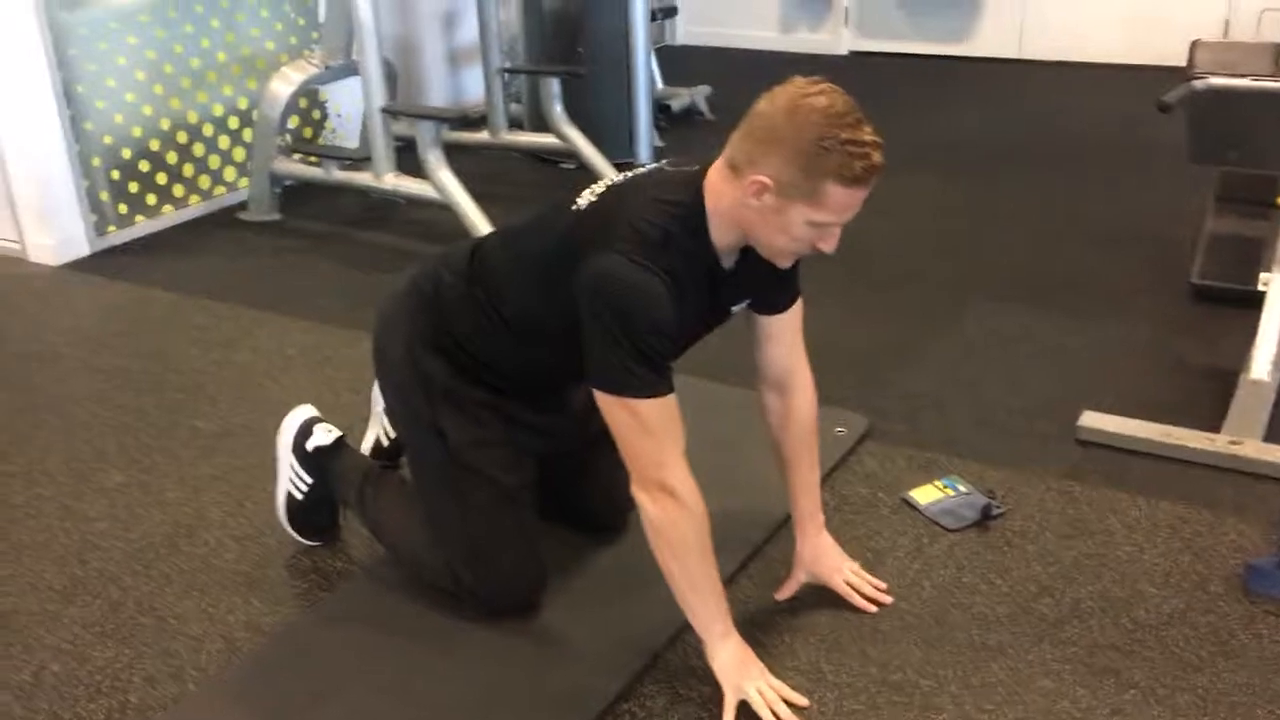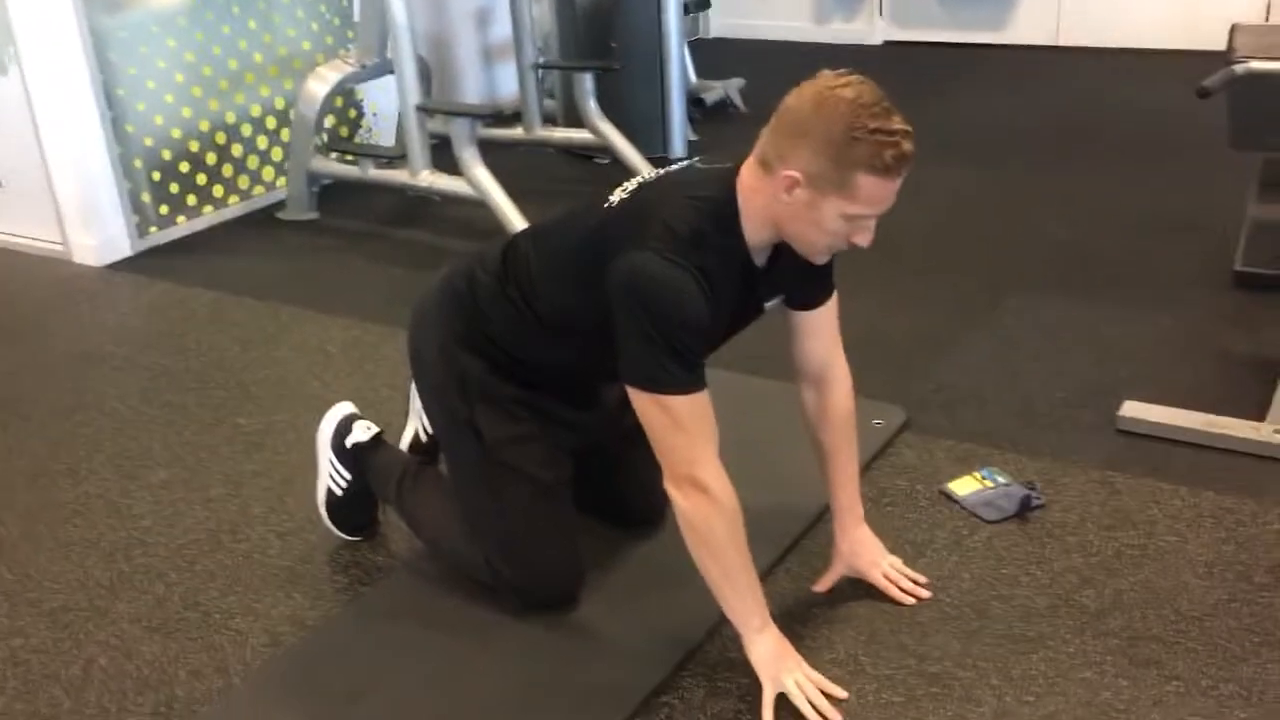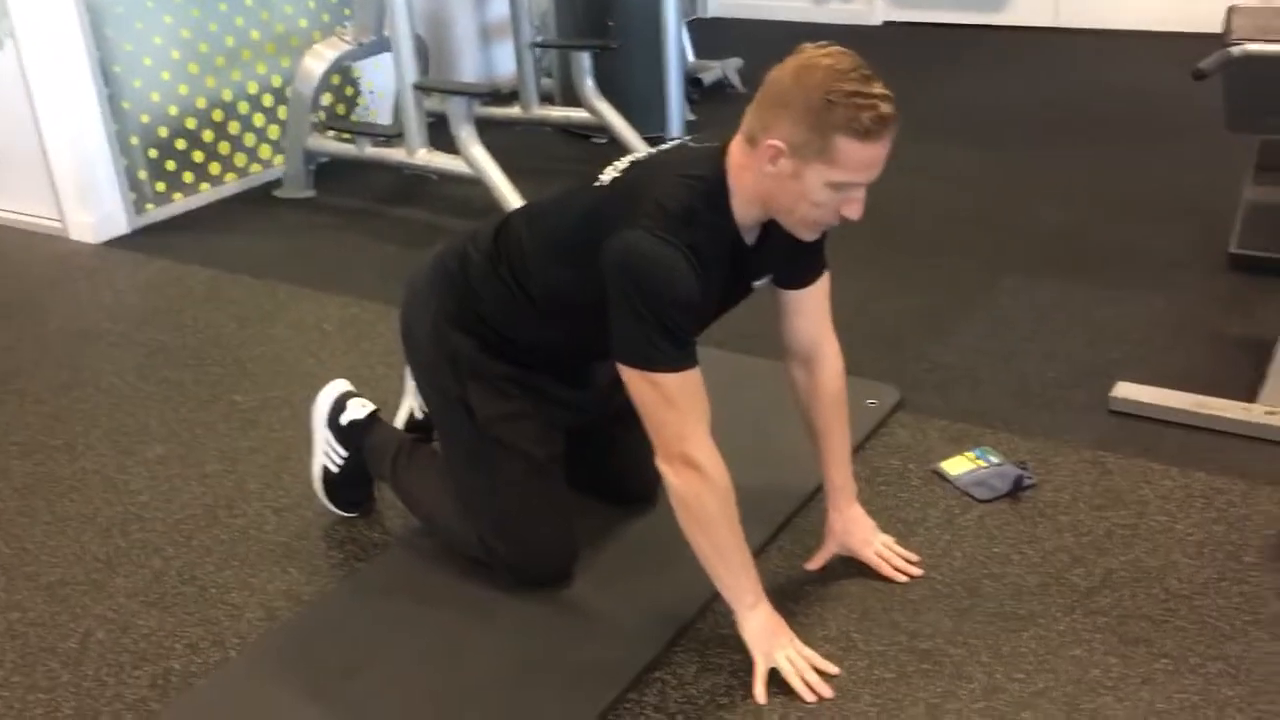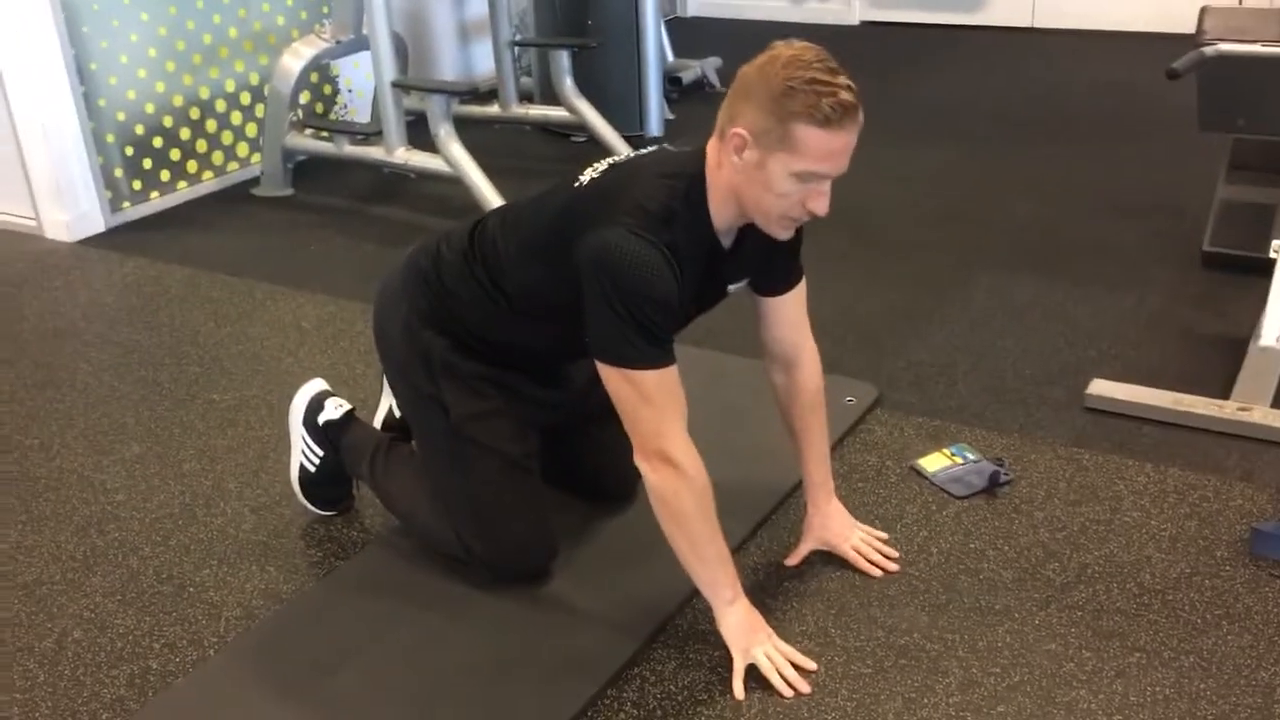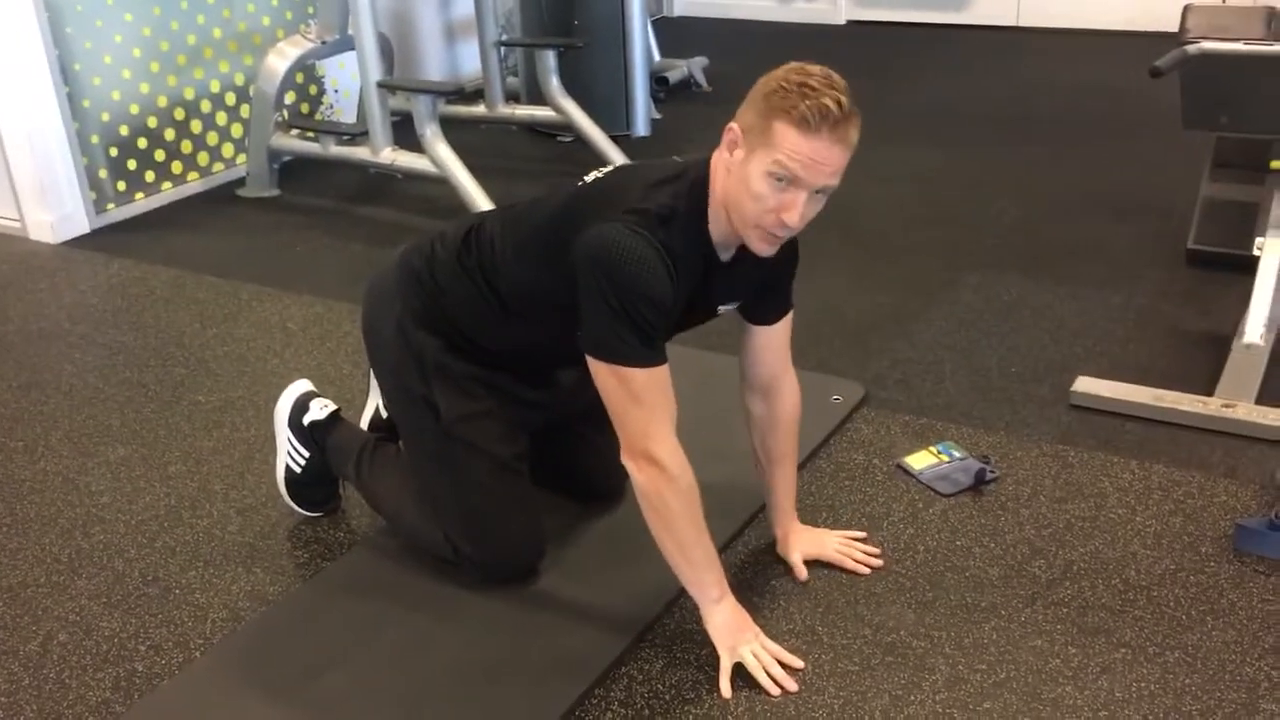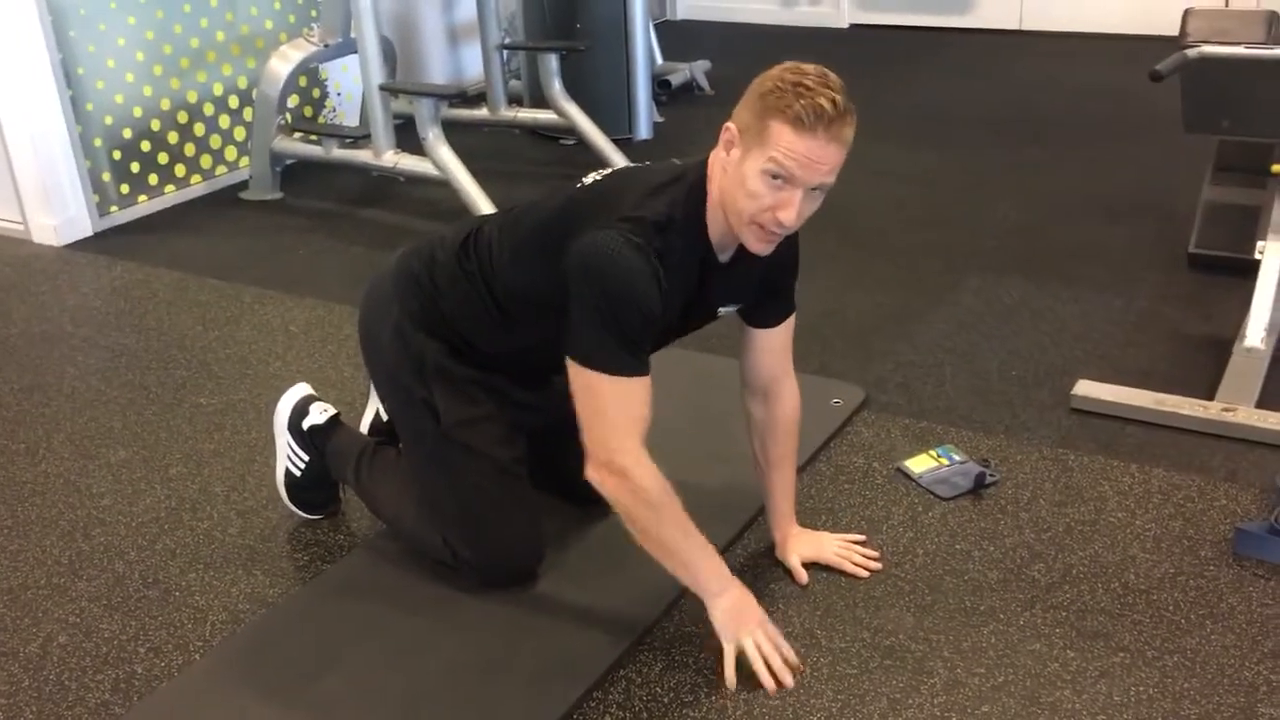
dt=0.4s
person 1, frame 1
left shoulder: (761, 224)
right shoulder: (632, 271)
left elbow: (786, 382)
right elbow: (662, 483)
left wrist: (813, 536)
right wrist: (725, 646)
left hip: (538, 356)
right hip: (440, 354)
left knee: (603, 513)
right knee: (502, 586)
right ankle: (327, 461)
person 1, frame 2
left shoulder: (794, 220)
right shoulder: (664, 267)
left elbow: (824, 376)
right elbow: (695, 480)
left wrist: (853, 530)
right wrist: (762, 638)
left hip: (572, 355)
right hip: (475, 350)
left knee: (639, 507)
right knee: (542, 580)
right ankle: (366, 458)
person 1, frame 3
left shoulder: (788, 200)
right shoulder: (655, 246)
left elbow: (814, 354)
right elbow: (686, 456)
left wrist: (844, 508)
right wrist: (754, 613)
left hip: (564, 333)
right hip: (468, 329)
left knee: (632, 485)
right knee: (536, 555)
left ankle: (469, 415)
right ankle: (363, 434)
person 1, frame 4
left shoulder: (766, 205)
right shoulder: (631, 245)
left elbow: (792, 356)
right elbow: (664, 453)
left wrist: (823, 504)
right wrist: (732, 608)
left hip: (539, 335)
right hip: (440, 329)
left knee: (611, 482)
right knee: (514, 551)
left ankle: (469, 422)
right ankle: (338, 435)
person 1, frame 5
left shoulder: (765, 232)
right shoulder: (630, 246)
left elbow: (770, 385)
right elbow: (651, 453)
left wrist: (788, 524)
right wrist: (719, 607)
left hip: (529, 337)
right hip: (430, 326)
left knee: (598, 482)
right knee: (503, 551)
right ankle: (325, 435)
person 1, frame 6
left shoulder: (768, 238)
right shoulder: (624, 254)
left elbow: (771, 389)
right elbow: (616, 463)
left wrist: (785, 528)
right wrist: (720, 592)
left hip: (524, 341)
right hip: (427, 328)
left knee: (586, 486)
right knee: (501, 554)
right ankle: (326, 441)
